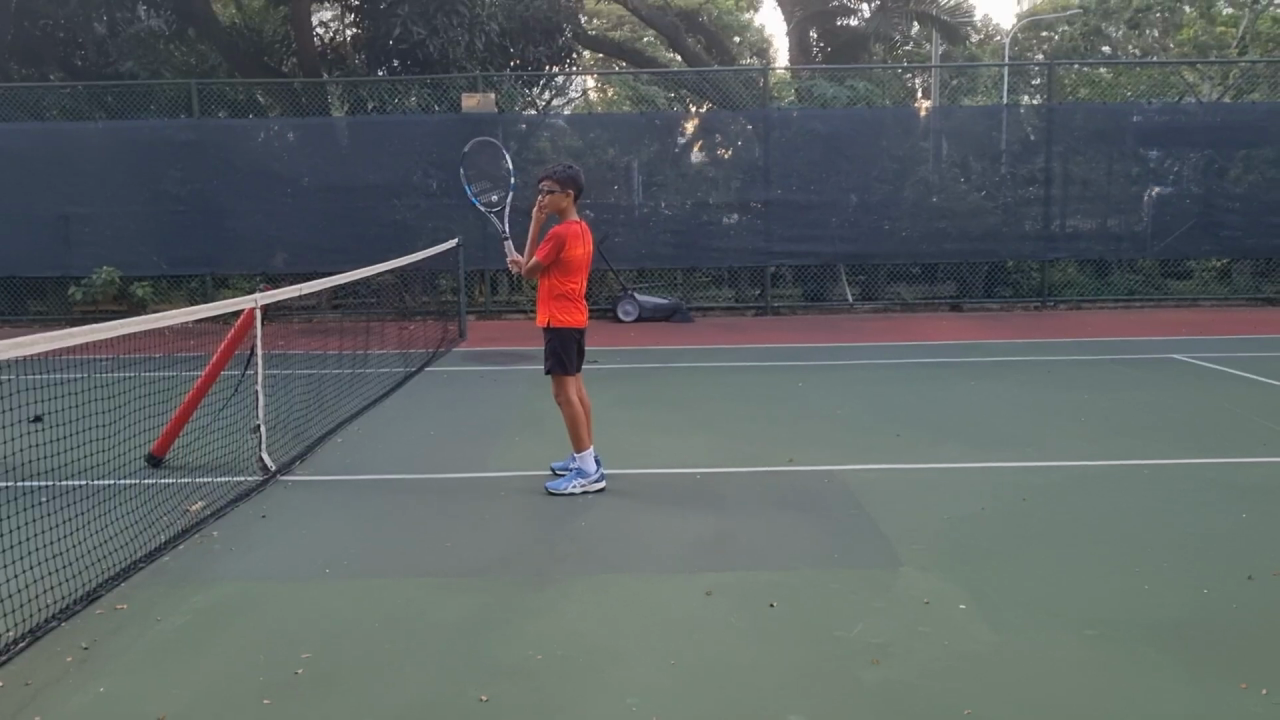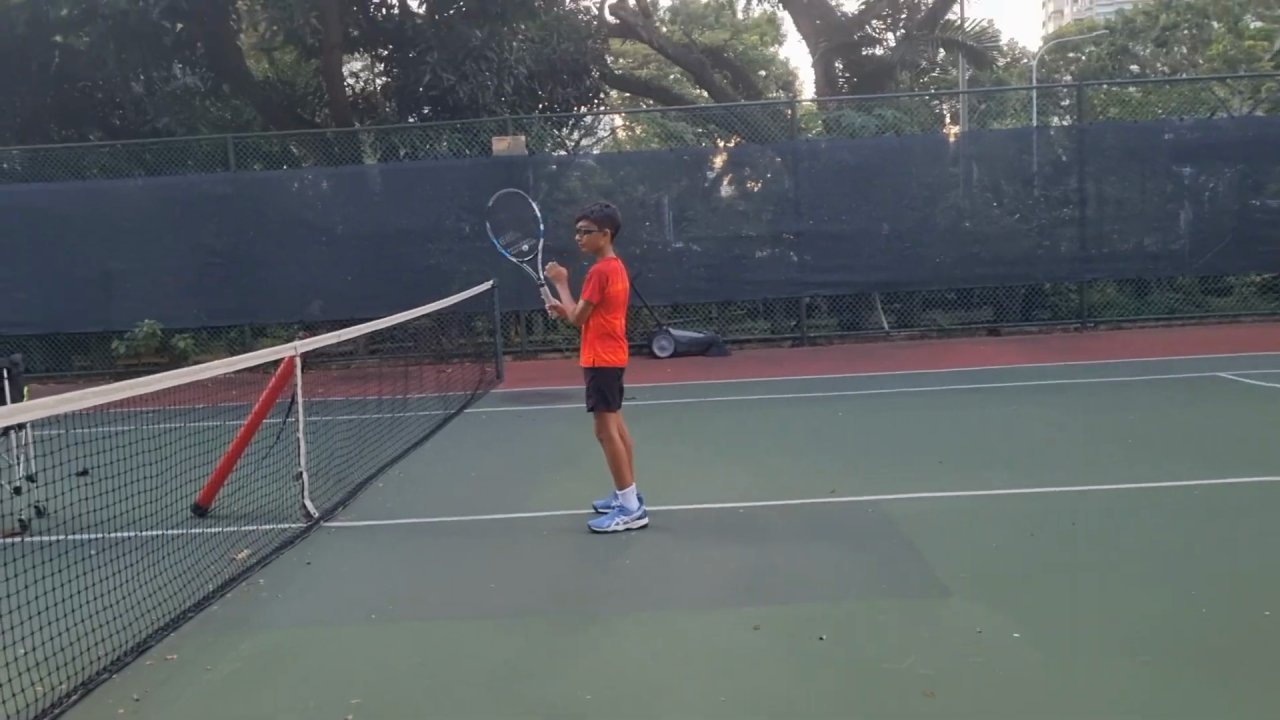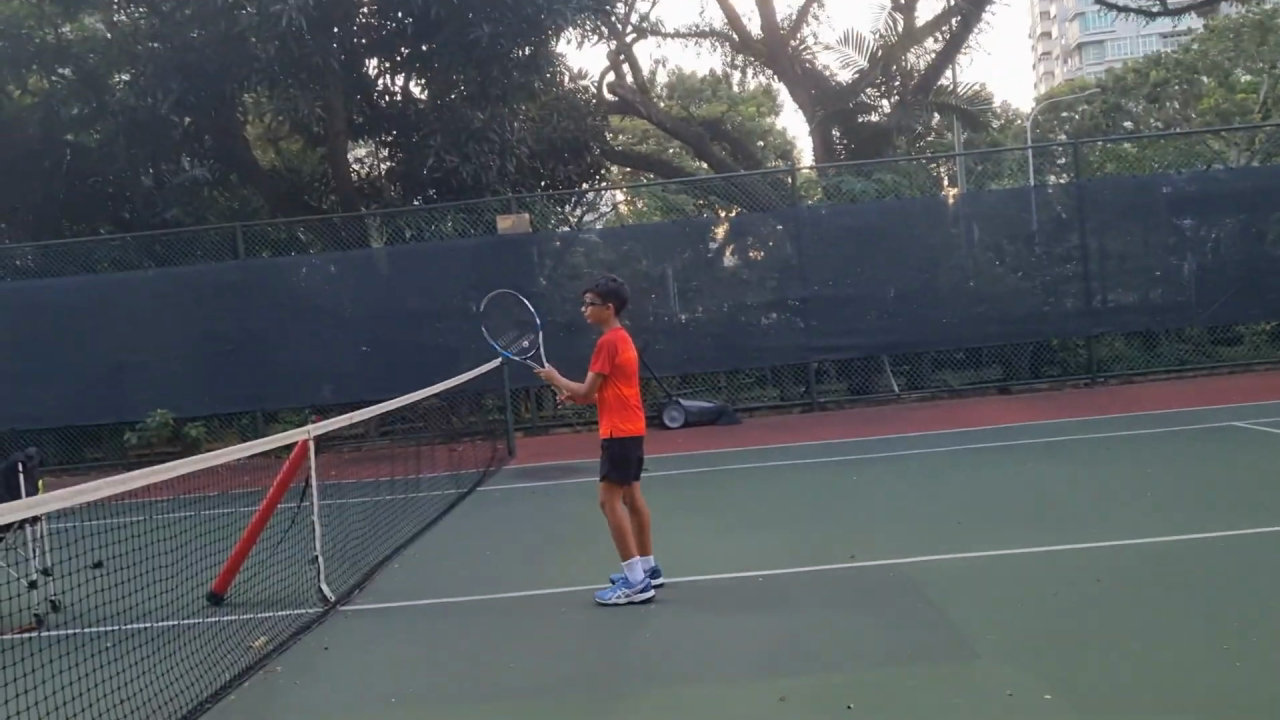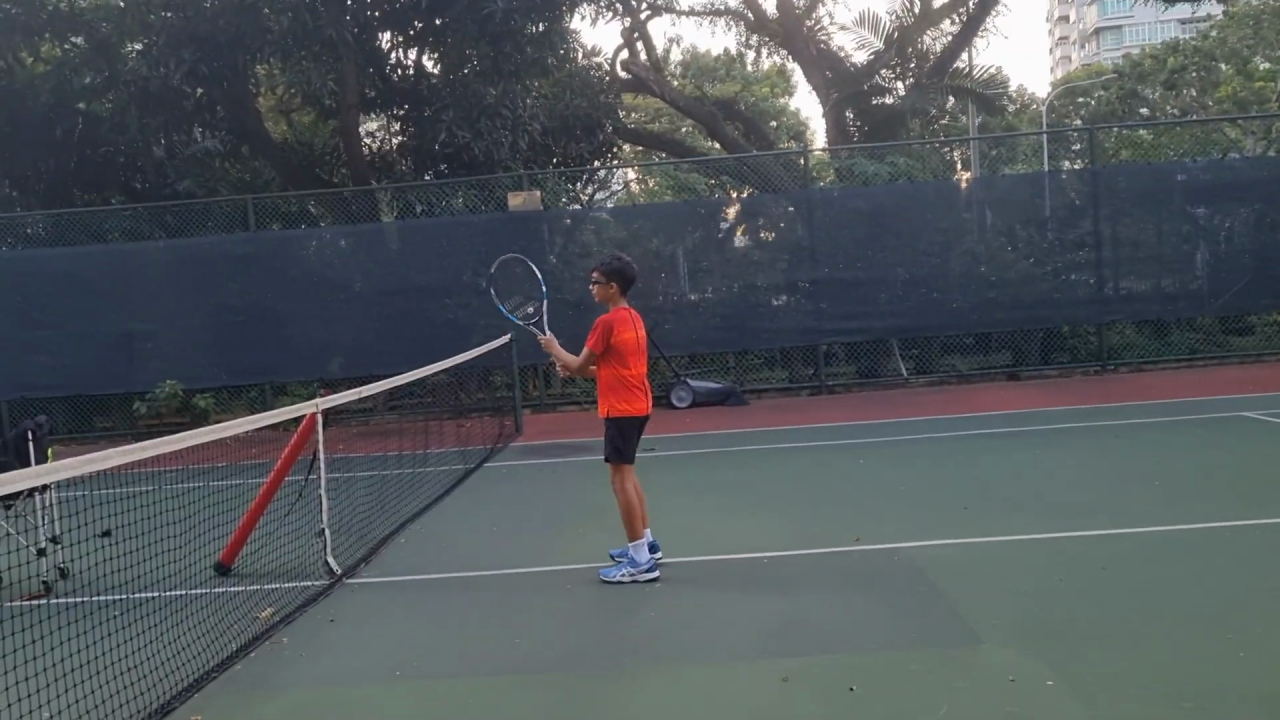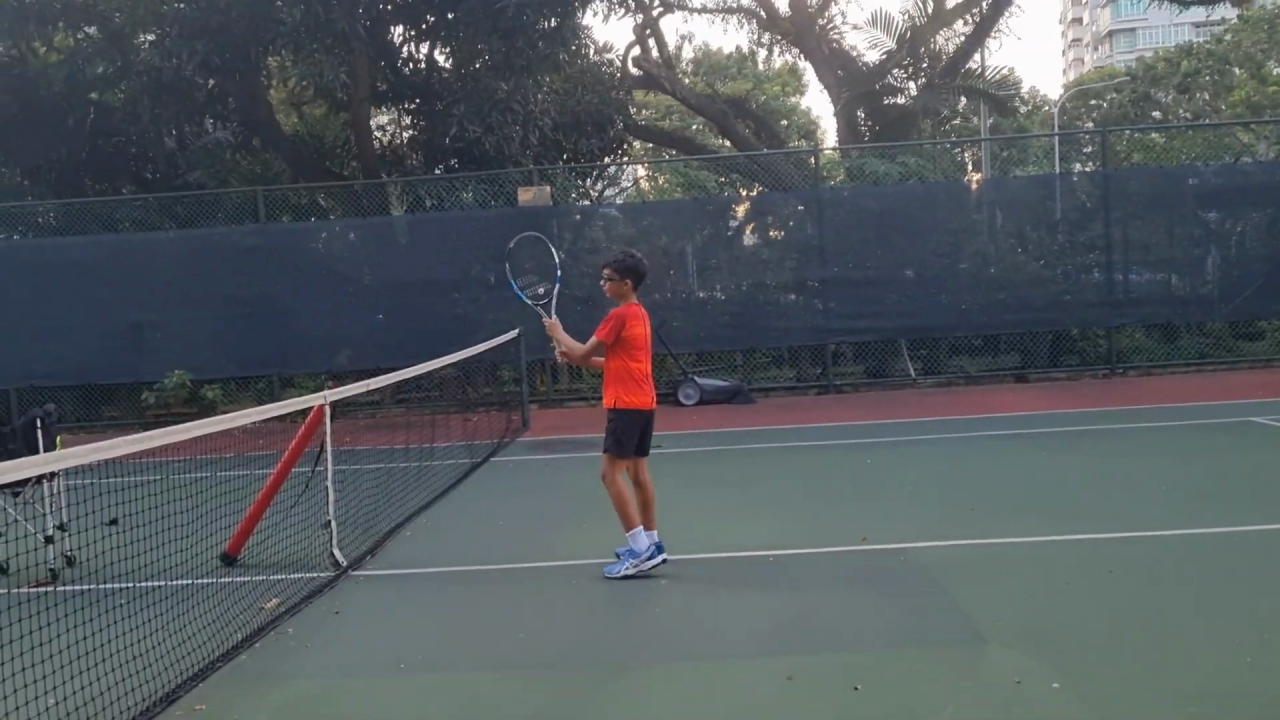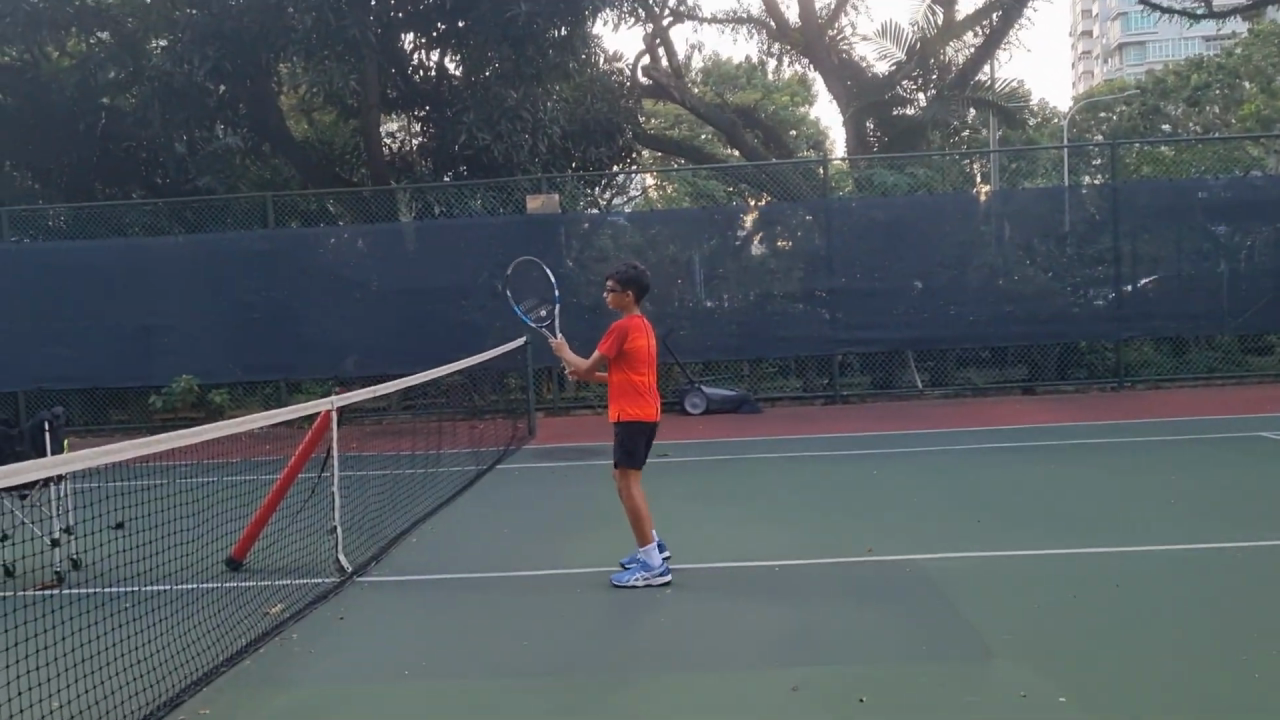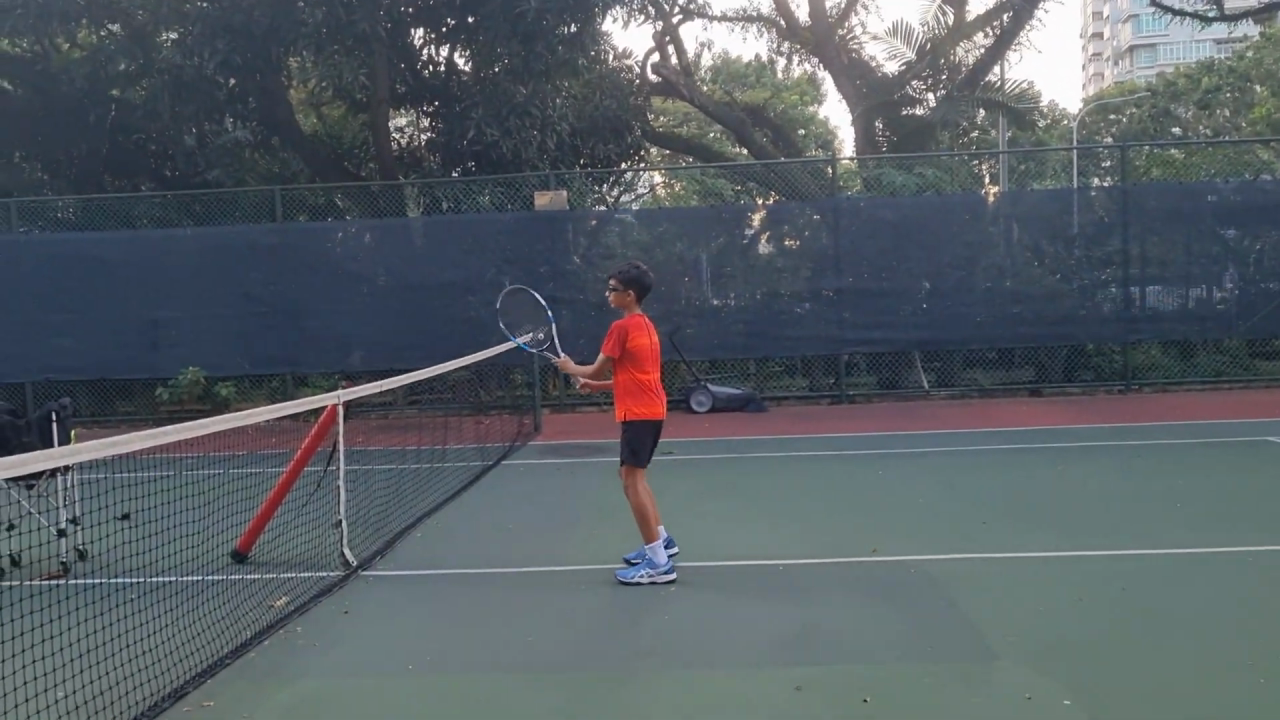
dt=0.3s
person 1, frame 1
left shoulder: (559, 234)
right shoulder: (581, 230)
left elbow: (528, 272)
left wrist: (535, 224)
right wrist: (525, 263)
left hip: (559, 321)
right hip: (574, 319)
left knee: (563, 393)
right knee: (575, 388)
left ankle: (588, 472)
right ankle: (586, 458)
person 1, frame 2
left shoulder: (599, 271)
right shoulder: (615, 267)
left elbow: (577, 318)
left wrist: (561, 284)
right wrist: (564, 307)
left hip: (602, 359)
right hip: (612, 357)
left knee: (605, 430)
right knee: (613, 426)
left ankle: (629, 509)
right ankle: (625, 497)
person 1, frame 3
left shoulder: (607, 342)
right shoulder: (622, 339)
left elbow: (587, 392)
left wrist: (556, 379)
right wrist: (576, 396)
left hip: (619, 431)
right hip: (631, 429)
left knee: (610, 502)
right knee: (631, 497)
left ankle: (635, 581)
right ankle: (647, 567)
person 1, frame 4
left shoulder: (606, 322)
right shoulder: (633, 318)
left elbow: (578, 366)
left wrist: (553, 348)
right wrist: (576, 368)
left hip: (621, 410)
right hip: (638, 406)
left knee: (621, 481)
right knee: (627, 477)
left ankle: (641, 562)
right ankle: (646, 543)
person 1, frame 5
left shoulder: (619, 315)
right shoulder: (639, 314)
left elbow: (584, 353)
left wrist: (558, 333)
right wrist: (575, 356)
left hip: (627, 404)
right hip: (643, 403)
left knee: (611, 474)
right knee: (638, 472)
left ankle: (641, 549)
right ankle: (650, 542)
person 1, frame 6
left shoulder: (621, 328)
right shoulder: (642, 326)
left elbow: (588, 367)
left wrist: (564, 352)
right wrist: (590, 375)
left hip: (631, 415)
right hip: (646, 413)
left knee: (626, 486)
right knee: (630, 481)
left ankle: (652, 566)
right ankle: (653, 545)
person 1, frame 7
left shoulder: (621, 328)
right shoulder: (645, 325)
left elbow: (596, 371)
left wrist: (571, 368)
right wrist: (599, 387)
left hip: (638, 414)
right hip: (651, 411)
left knee: (633, 483)
right knee: (635, 478)
left ankle: (658, 563)
right ankle: (661, 541)
